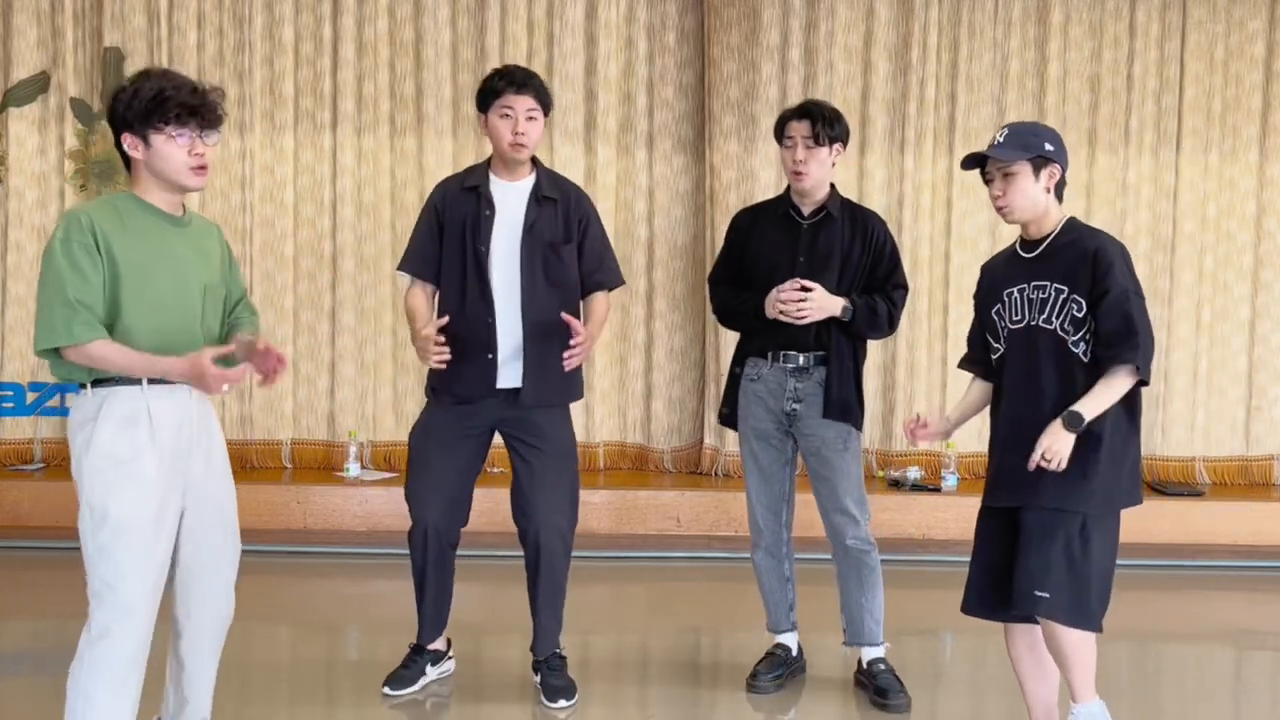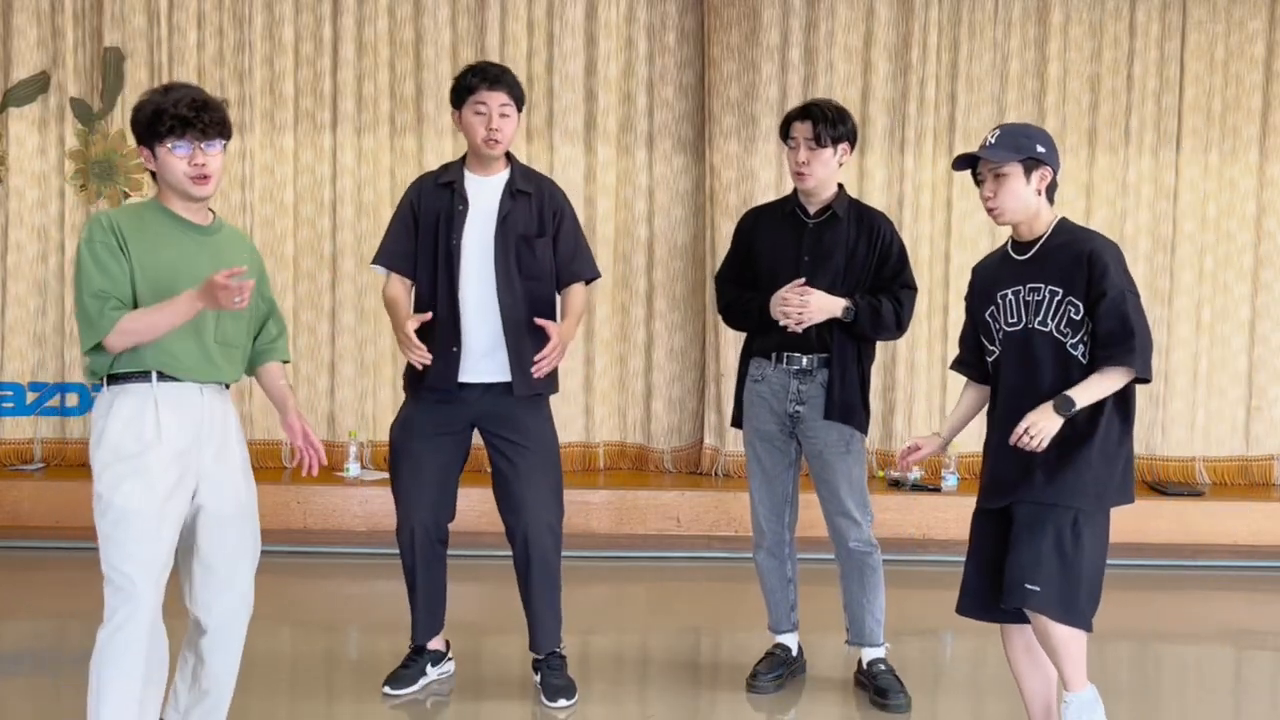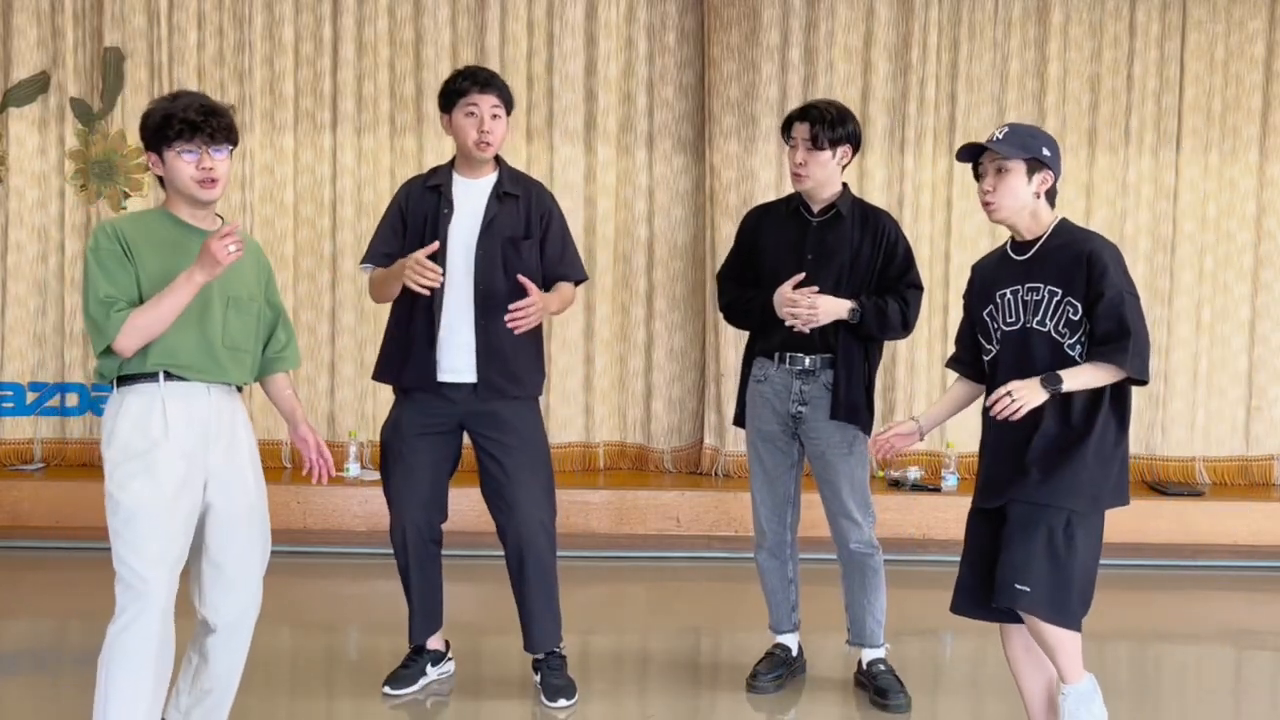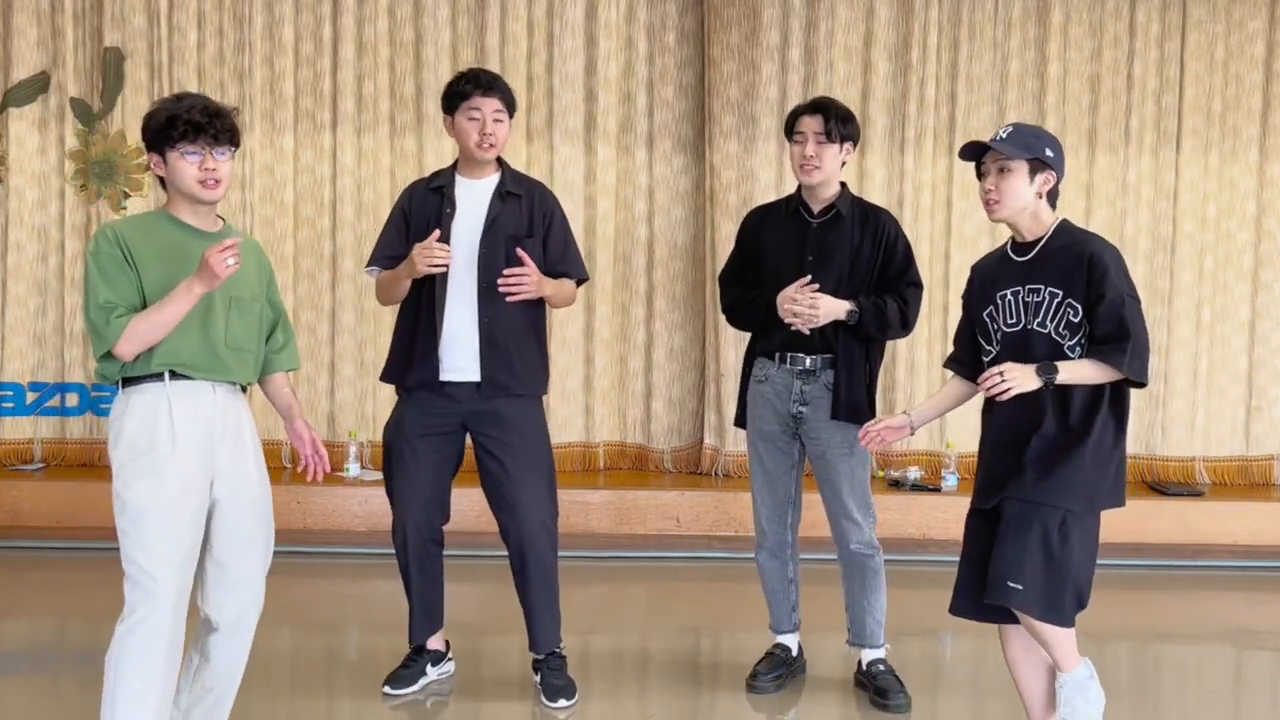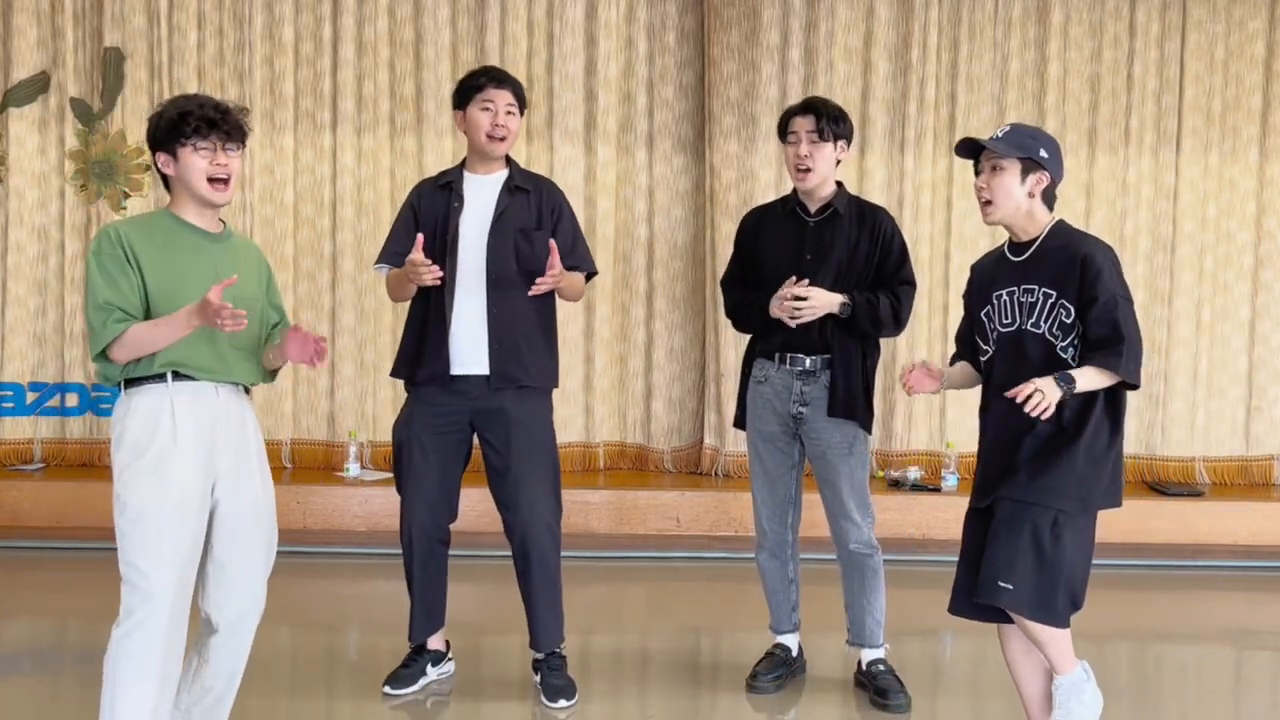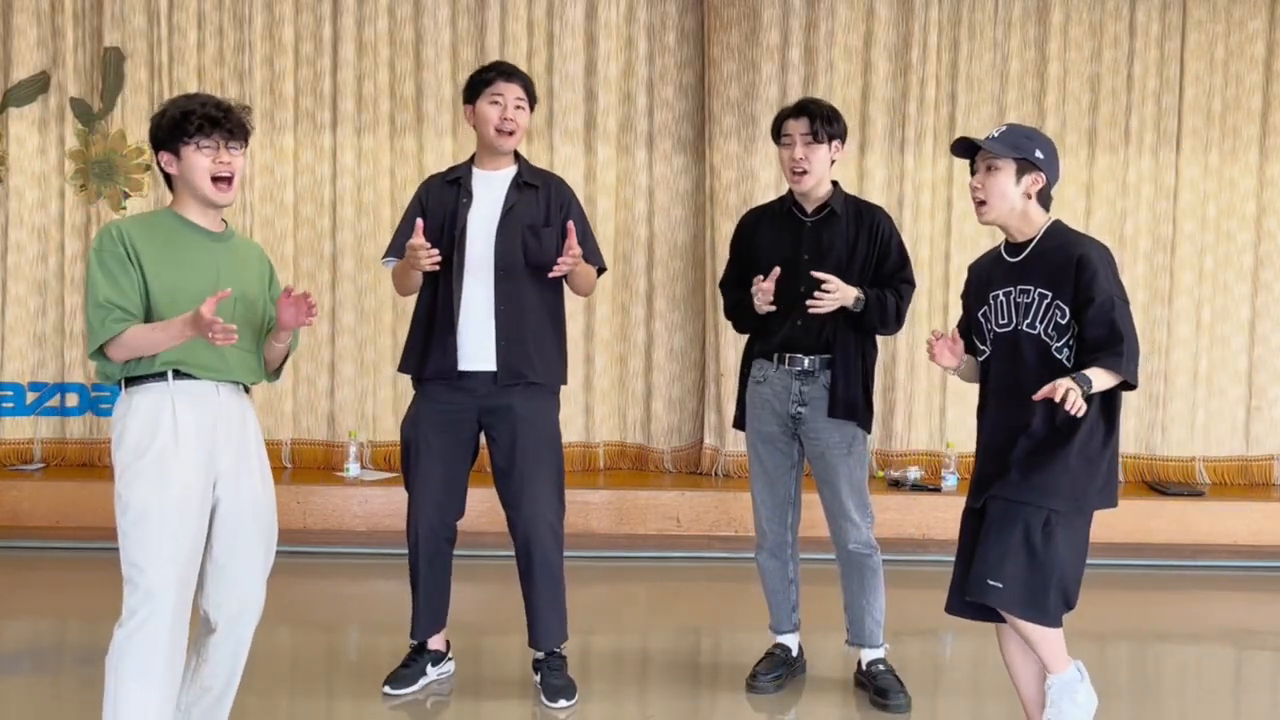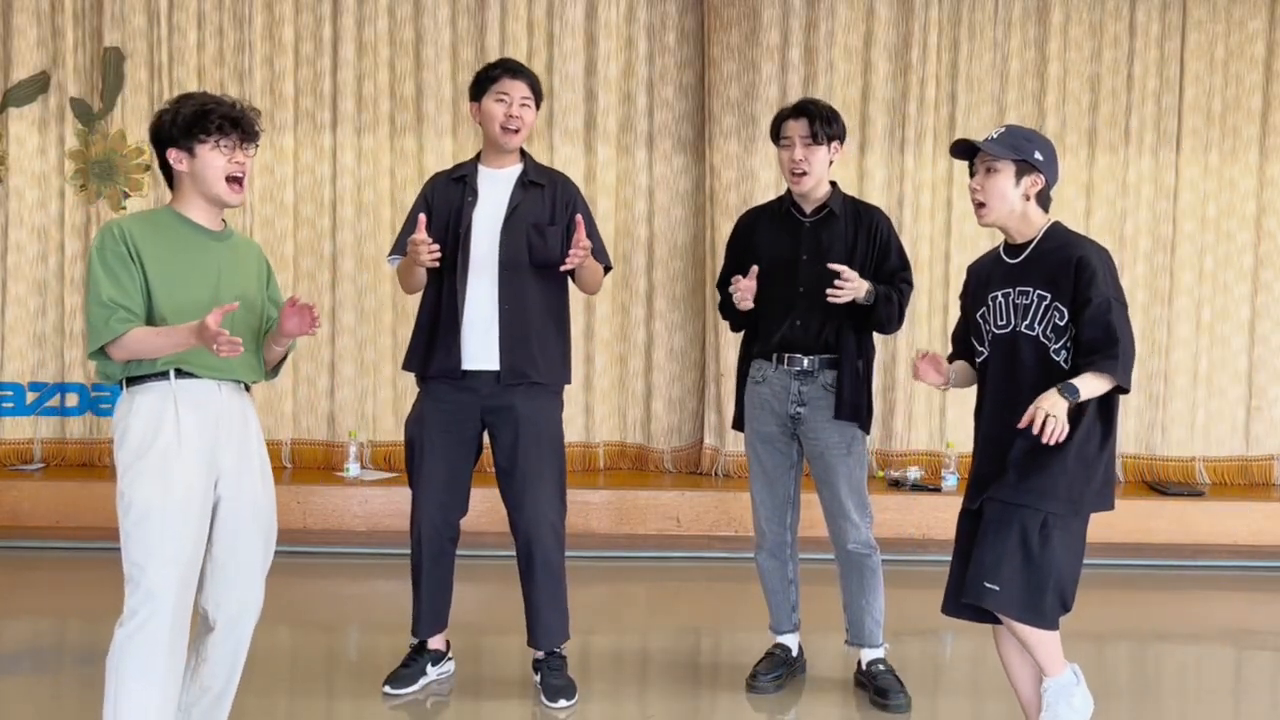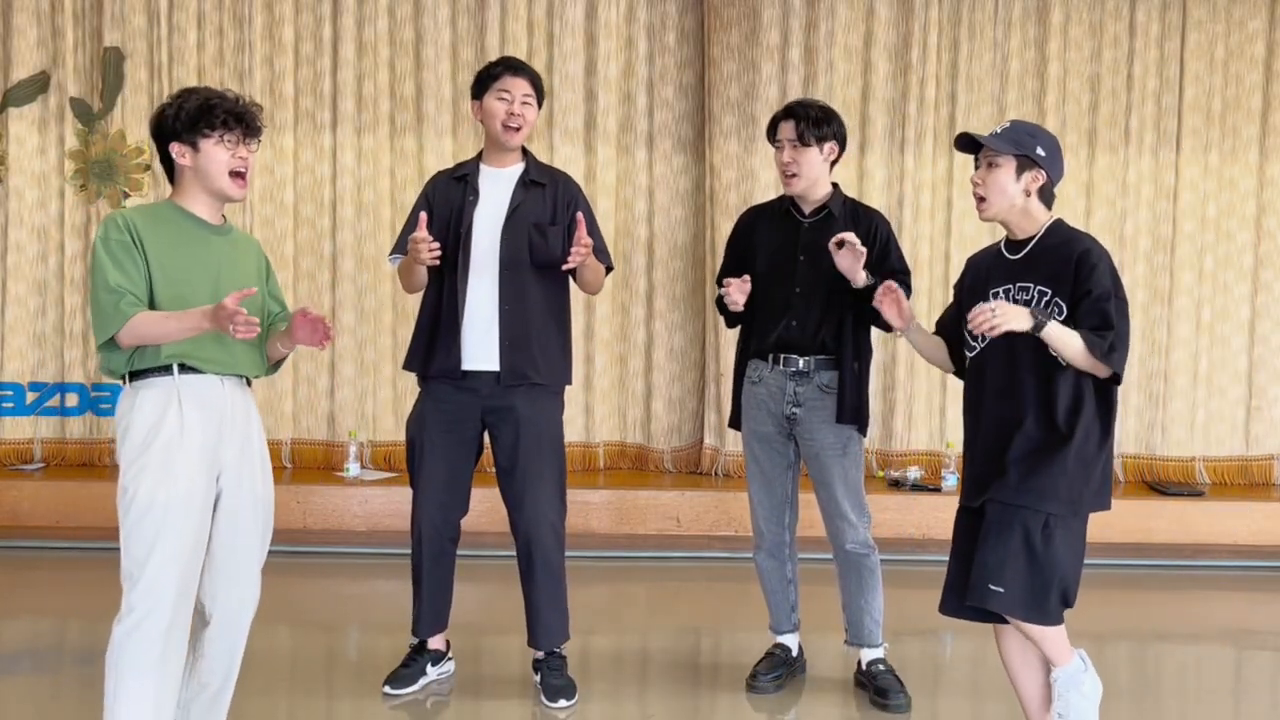
dt=0.3s
person 1, frame 1
left shoulder: (569, 202)
right shoulder: (451, 197)
left elbow: (599, 289)
right elbow: (420, 284)
left wrist: (590, 331)
right wrist: (422, 332)
left hip: (540, 392)
right hip: (458, 389)
left knee: (548, 525)
right knee: (431, 519)
left ankle: (548, 655)
right ankle: (432, 645)
person 1, frame 2
left shoulder: (543, 196)
right shoulder: (427, 193)
left elbow: (576, 280)
right elbow: (395, 276)
left wrist: (566, 328)
right wrist: (403, 323)
left hip: (517, 387)
right hip: (437, 384)
left knee: (536, 521)
right knee: (419, 518)
left ankle: (548, 654)
right ankle: (430, 647)
person 1, frame 3
left shoulder: (532, 199)
right shoulder: (416, 196)
left elbow: (568, 284)
right elbow: (375, 288)
left wrist: (545, 304)
right wrist: (401, 271)
left hip: (505, 388)
right hip: (425, 388)
left knee: (529, 521)
right knee: (412, 519)
left ankle: (547, 654)
right ankle: (429, 646)
person 1, frame 4
left shoulder: (534, 200)
right shoulder: (419, 198)
left elbow: (570, 288)
right elbow: (384, 292)
left wrist: (540, 285)
right wrist: (410, 267)
left hip: (509, 389)
right hip: (428, 388)
left knee: (532, 521)
right knee: (413, 519)
left ankle: (548, 654)
right ankle: (429, 647)
person 1, frame 5
left shoulder: (542, 196)
right shoulder: (428, 195)
left elbow: (579, 286)
right elbow: (393, 289)
left wrist: (558, 278)
right wrist: (411, 274)
left hip: (517, 384)
right hip: (437, 382)
left knee: (535, 518)
right knee: (421, 516)
left ankle: (549, 654)
right ankle: (430, 647)
person 1, frame 6
left shoulder: (551, 192)
right shoulder: (437, 191)
left elbow: (587, 284)
right elbow: (401, 284)
left wrist: (573, 264)
right wrist: (413, 262)
left hip: (524, 381)
right hip: (445, 378)
left knee: (537, 518)
right knee: (428, 515)
left ankle: (549, 654)
right ankle: (431, 646)
person 1, frame 7
left shoulder: (556, 190)
right shoulder: (443, 189)
left elbow: (593, 283)
right elbow: (408, 282)
left wrist: (582, 260)
right wrist: (415, 259)
left hip: (528, 381)
right hip: (448, 376)
left knee: (539, 519)
right knee: (431, 514)
left ankle: (550, 654)
right ankle: (431, 645)
person 1, frame 8
left shoulder: (558, 190)
right shoulder: (445, 188)
left elbow: (595, 283)
right elbow: (410, 283)
left wrist: (584, 260)
right wrist: (416, 258)
left hip: (528, 380)
right hip: (449, 377)
left knee: (539, 519)
right knee: (432, 514)
left ankle: (549, 654)
right ankle: (431, 646)
person 2, frame 1
left shoulder: (209, 236)
right shoulder: (88, 225)
left elbow: (230, 329)
right elbow: (73, 341)
left wrist: (255, 351)
right wrist: (177, 367)
left hip: (197, 423)
right hip: (123, 422)
left knee: (210, 596)
right knee: (126, 606)
person 2, frame 2
left shoulder: (239, 245)
right shoulder: (112, 229)
left elbow: (262, 343)
right elbow: (113, 332)
left wrist: (289, 410)
right wrist: (199, 298)
left hip: (217, 421)
right hip: (141, 417)
left knee: (229, 596)
right knee: (137, 598)
person 2, frame 3
left shoulder: (248, 251)
right shoulder: (118, 236)
left elbow: (269, 353)
right elbow: (124, 336)
left wrist: (299, 423)
right wrist: (200, 271)
left hip: (228, 420)
right hip: (151, 415)
left knee: (237, 596)
right knee: (147, 595)
person 2, frame 4
left shoulder: (249, 252)
right shoulder: (120, 239)
left elbow: (269, 351)
right elbow: (123, 342)
left wrist: (295, 418)
right wrist: (198, 282)
left hip: (233, 420)
right hip: (158, 415)
left knee: (239, 596)
right knee: (158, 594)
person 2, frame 5
left shoulder: (250, 256)
right shoulder: (123, 239)
right elbow: (118, 344)
left wrist: (287, 349)
right wrist: (197, 316)
left hip: (237, 420)
right hip: (161, 415)
left knee: (241, 597)
right knee: (157, 595)
person 2, frame 6
left shoulder: (252, 256)
right shoulder: (125, 237)
right elbow: (116, 342)
left wrist: (284, 330)
right wrist: (190, 325)
left hip: (237, 420)
right hip: (161, 415)
left knee: (240, 595)
right knee: (158, 593)
person 2, frame 7
left shoulder: (250, 255)
right shoulder: (126, 235)
right elbow: (117, 339)
left wrist: (284, 335)
right wrist: (195, 335)
left hip: (238, 419)
right hip: (163, 413)
left knee: (239, 595)
right knee: (160, 592)
person 2, frame 8
left shoulder: (248, 249)
right shoulder: (129, 227)
right elbow: (125, 326)
left wrist: (291, 336)
right wrist: (208, 317)
left hip: (240, 413)
right hip: (165, 407)
left knee: (235, 591)
right knee: (159, 588)
person 3, frame 1
left shoulder: (864, 227)
right shoulder: (751, 223)
left elbow: (890, 309)
right elbow: (721, 299)
left wrist: (838, 306)
right wrist: (763, 305)
left hip: (828, 386)
right hip: (761, 381)
left knee: (850, 526)
right knee: (767, 524)
left ankle: (872, 658)
right ankle: (785, 644)
person 3, frame 2
left shoulder: (872, 228)
right shoulder: (759, 223)
left elbow: (898, 311)
right elbow: (727, 299)
left wrist: (838, 307)
right wrist: (769, 306)
left hip: (833, 388)
right hip: (765, 383)
left knee: (853, 528)
right knee: (770, 525)
left ankle: (871, 657)
right ankle: (785, 644)
person 3, frame 3
left shoulder: (876, 227)
right shoulder: (762, 221)
left elbow: (905, 309)
right elbow: (729, 297)
left wrist: (846, 309)
right wrist: (771, 303)
left hip: (836, 388)
right hip: (769, 383)
left knee: (855, 529)
right knee: (771, 524)
left ankle: (872, 657)
right ankle: (786, 643)
person 3, frame 4
left shoulder: (876, 226)
right shoulder: (762, 223)
left elbow: (904, 309)
right elbow: (731, 300)
left wrist: (844, 309)
right wrist: (775, 304)
left hip: (837, 388)
right hip: (770, 384)
left knee: (855, 530)
right knee: (772, 525)
left ankle: (872, 657)
right ankle: (786, 644)
person 3, frame 5
left shoulder: (873, 223)
right shoulder: (760, 223)
left elbow: (897, 308)
right elbow: (734, 303)
left wrist: (838, 303)
right wrist: (768, 307)
left hip: (837, 388)
right hip: (769, 384)
left knee: (855, 530)
right knee: (772, 525)
left ankle: (872, 657)
right ankle: (786, 644)
person 3, frame 6
left shoulder: (869, 222)
right shoulder: (756, 224)
left elbow: (897, 306)
right elbow: (731, 305)
left wrist: (853, 298)
right wrist: (753, 303)
left hip: (836, 388)
right hip: (768, 384)
left knee: (854, 529)
right knee: (772, 525)
left ankle: (871, 657)
right ankle: (786, 644)
person 3, frame 7
left shoulder: (867, 223)
right shoulder: (755, 224)
left elbow: (896, 308)
right elbow: (731, 310)
left wrist: (865, 292)
right wrist: (738, 303)
left hip: (834, 388)
right hip: (767, 384)
left knee: (853, 530)
right knee: (771, 526)
left ankle: (871, 657)
right ankle: (786, 644)
person 3, frame 8
left shoulder: (865, 225)
right shoulder: (756, 223)
right elbow: (731, 306)
left wrist: (861, 279)
right wrist: (732, 302)
left hip: (830, 389)
right hip: (763, 385)
left knee: (850, 529)
right knee: (770, 526)
left ankle: (871, 657)
right ankle: (786, 643)
person 4, frame 1
left shoulder: (1099, 255)
right shoulder: (997, 271)
left elbow: (1131, 360)
left wrist: (1071, 422)
right wrist: (947, 424)
left hip: (1082, 465)
right hip: (1013, 465)
left knee: (1055, 595)
right knee: (1013, 602)
person 4, frame 2
left shoulder: (1094, 256)
right shoulder: (988, 273)
left elbow: (1128, 359)
left wrist: (1061, 406)
right wrist: (941, 437)
left hip: (1076, 461)
right hip: (1007, 463)
left knee: (1044, 589)
right knee: (1007, 603)
person 4, frame 3
left shoulder: (1092, 256)
right shoulder: (987, 273)
left elbow: (1126, 357)
left wrist: (1047, 384)
right wrist: (921, 425)
left hip: (1073, 459)
right hip: (1004, 461)
left knee: (1034, 588)
right knee: (1003, 602)
person 4, frame 4
left shoulder: (1093, 258)
right shoulder: (987, 272)
left elbow: (1125, 358)
left wrist: (1042, 372)
right wrist: (912, 419)
left hip: (1071, 460)
right hip: (1003, 460)
left knee: (1027, 585)
right knee: (1002, 602)
person 4, frame 5
left shoulder: (1088, 258)
right shoulder: (986, 271)
left elbow: (1119, 360)
left wrist: (1062, 384)
right wrist: (941, 378)
left hip: (1067, 460)
right hip: (1002, 459)
left knee: (1021, 586)
right knee: (1002, 602)
person 4, frame 6
left shoulder: (1084, 259)
right shoulder: (983, 272)
left elbow: (1119, 359)
left wrist: (1080, 383)
right wrist: (956, 361)
left hip: (1063, 461)
right hip: (998, 458)
left knee: (1012, 586)
right knee: (1005, 603)
person 4, frame 7
left shoulder: (1082, 261)
right shoulder: (982, 273)
left elbow: (1114, 363)
left wrist: (1065, 395)
right wrist: (944, 374)
left hip: (1060, 463)
right hip: (996, 460)
left knee: (1009, 588)
right knee: (997, 604)
person 4, frame 8
left shoulder: (1082, 257)
right shoulder: (981, 267)
left elbow: (1106, 357)
right elbow: (956, 357)
left wrist: (1033, 322)
right wrist: (908, 328)
left hip: (1056, 460)
right hip: (991, 459)
left knee: (1016, 590)
right knee: (993, 602)
